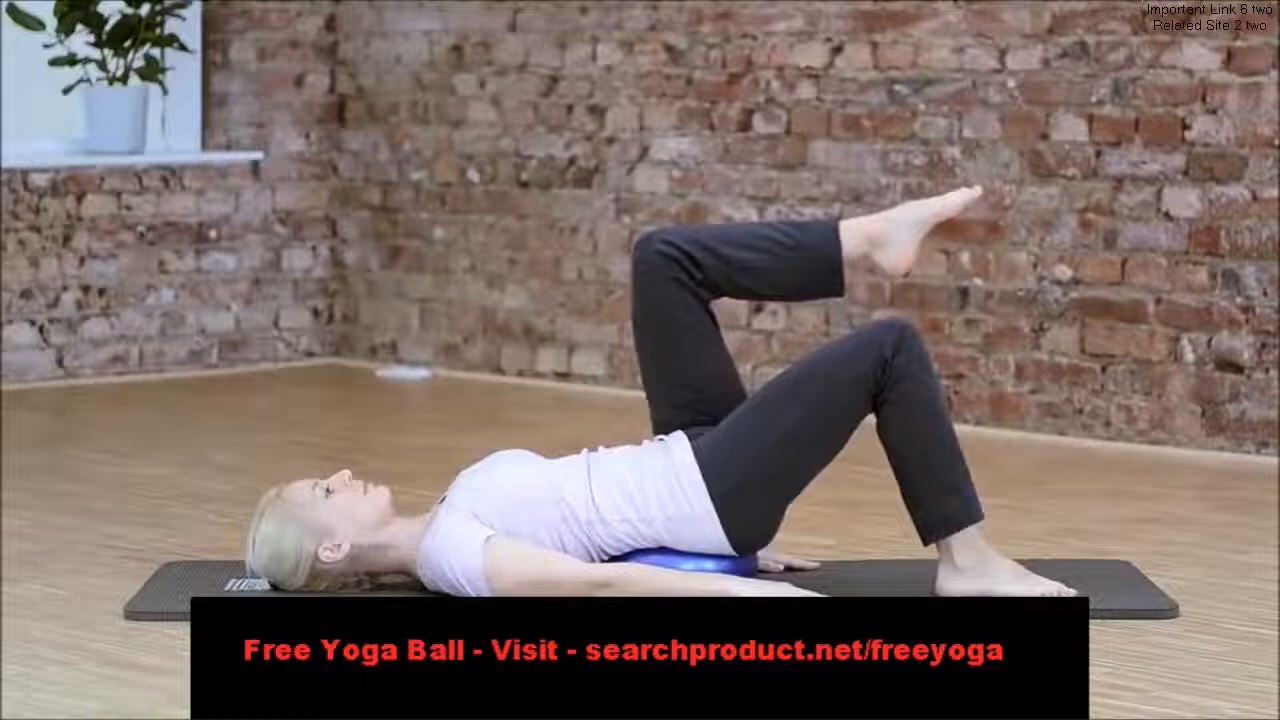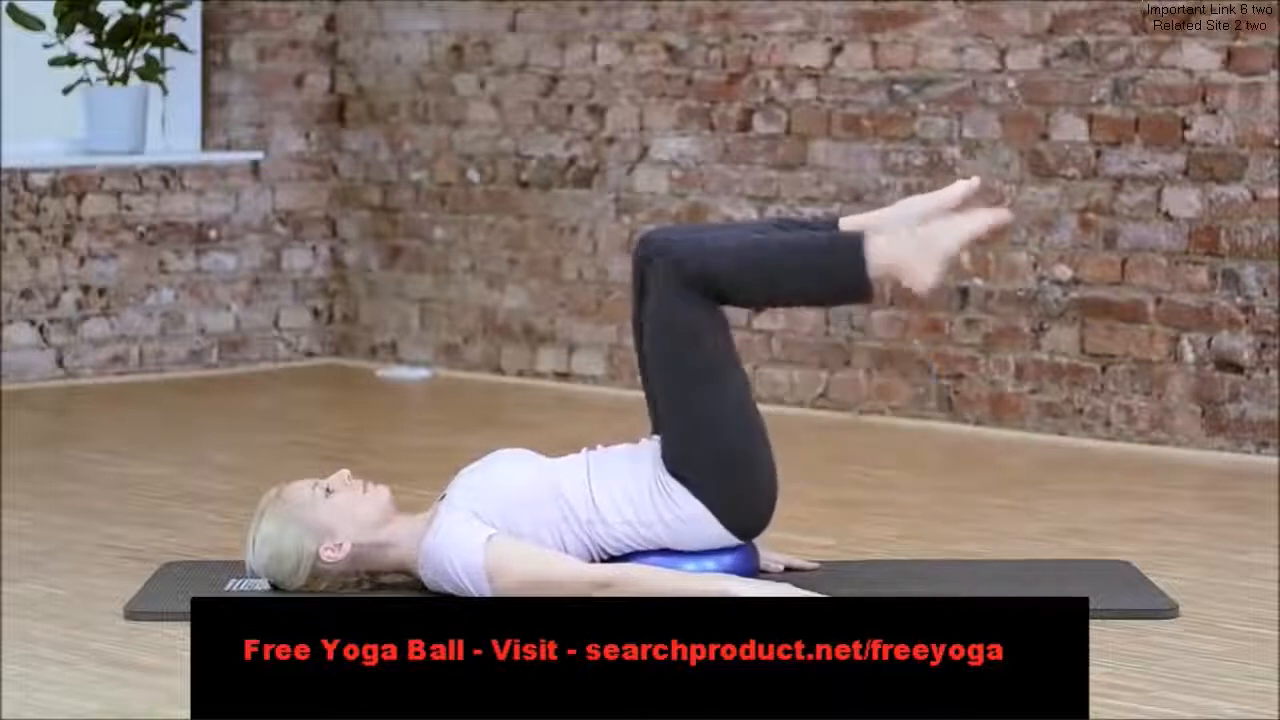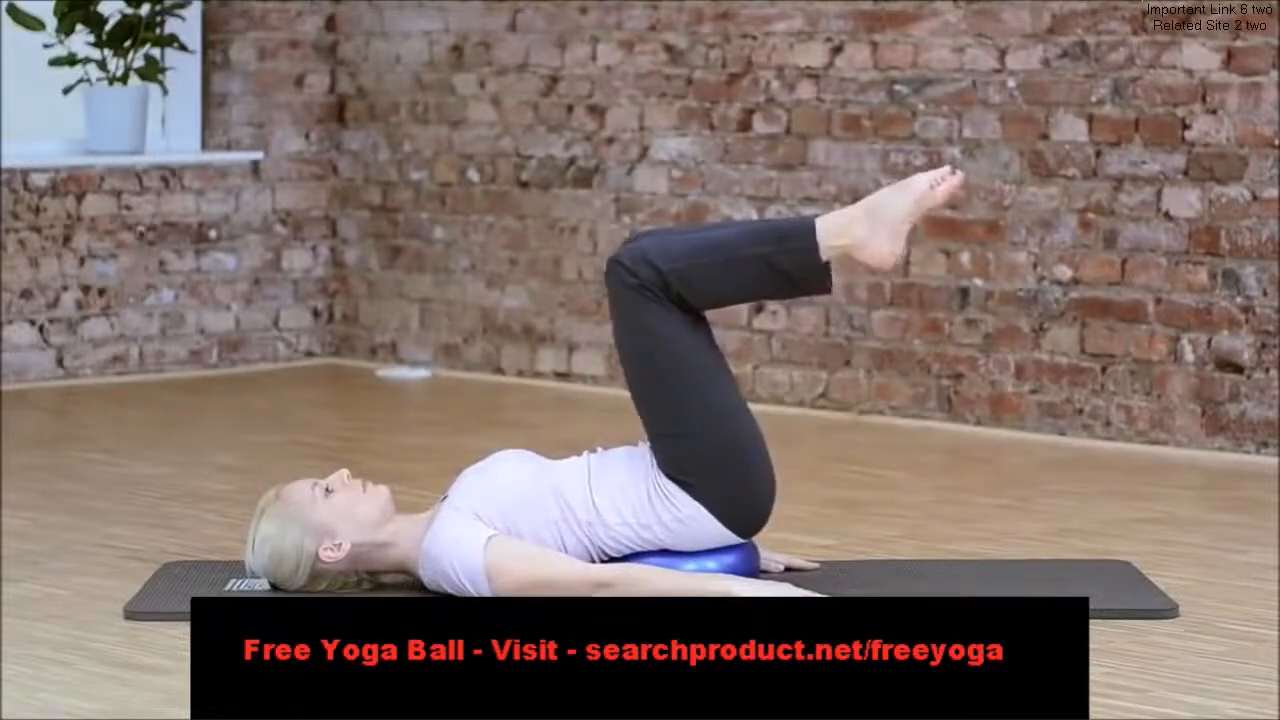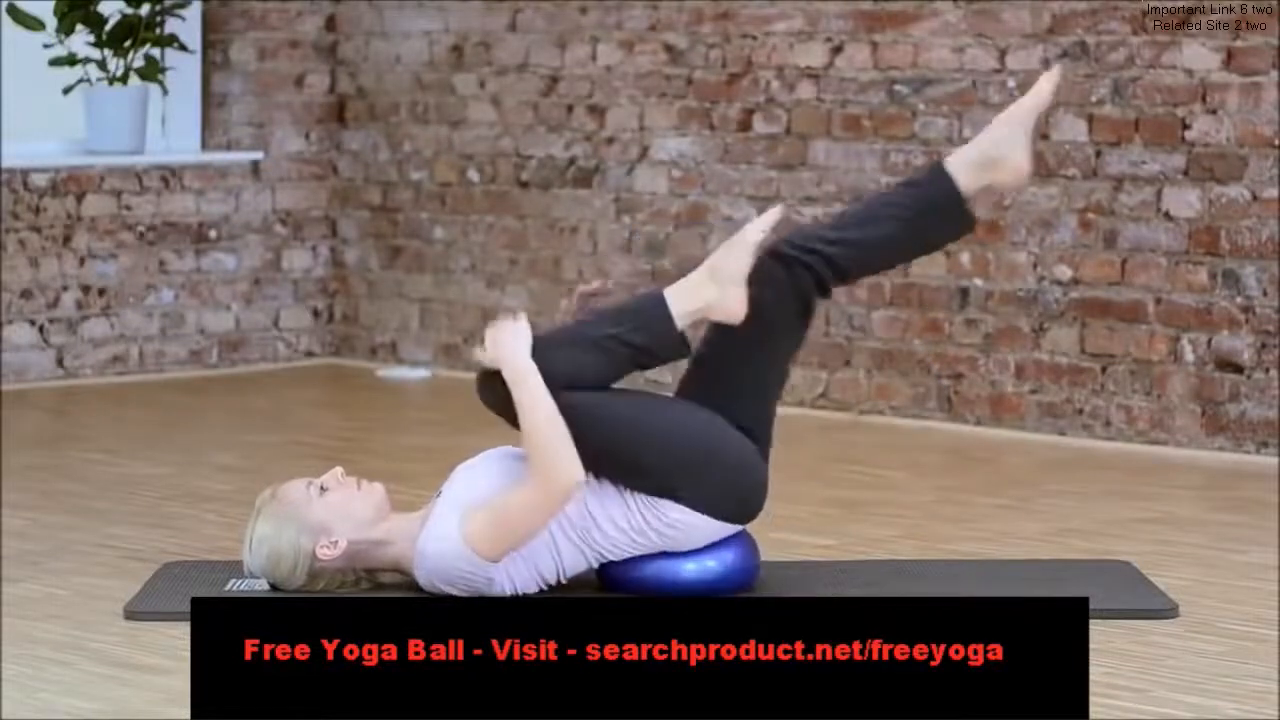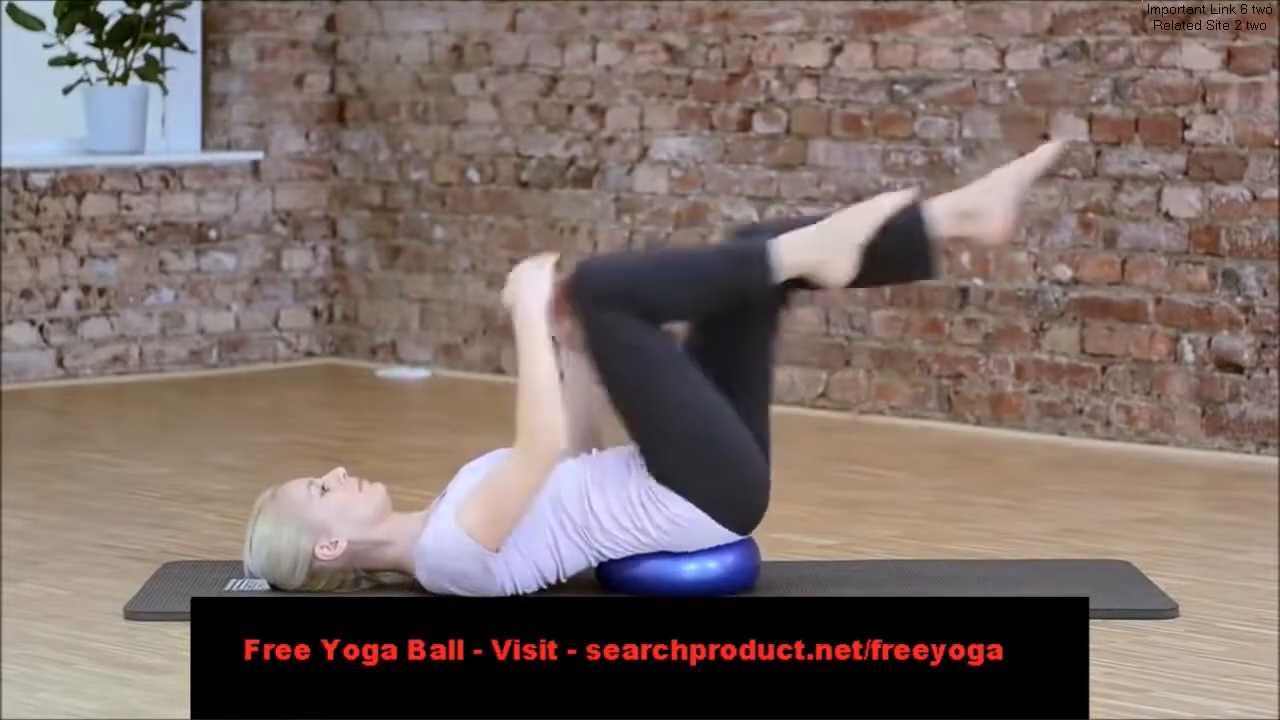
dt=1s
person 1, frame 1
left shoulder: (450, 516)
right shoulder: (448, 555)
right elbow: (599, 581)
right wrist: (749, 592)
left hip: (686, 457)
right hip: (715, 488)
left knee: (663, 256)
right knee: (888, 348)
left ankle: (869, 238)
right ankle: (965, 558)
person 1, frame 2
left shoulder: (451, 516)
right shoulder: (448, 552)
right elbow: (599, 582)
right wrist: (752, 592)
left hip: (682, 487)
right hip: (710, 493)
left knee: (662, 254)
right knee: (681, 266)
left ankle: (873, 233)
right ankle: (892, 258)
person 1, frame 3
left shoulder: (449, 519)
right shoulder: (447, 554)
right elbow: (598, 583)
right wrist: (742, 588)
left hip: (690, 495)
right hip: (710, 493)
left knee: (648, 264)
right knee: (638, 272)
left ankle: (843, 240)
right ankle: (845, 231)
person 1, frame 4
left shoulder: (441, 521)
right shoulder: (449, 554)
right elbow: (563, 481)
right wrist: (519, 361)
left hip: (700, 476)
right hip: (710, 487)
left knee: (795, 261)
right knee: (506, 377)
left ankle: (971, 169)
right ankle: (699, 298)
person 1, frame 5
left shoulder: (443, 523)
right shoulder: (449, 553)
left elbow: (570, 445)
right elbow: (541, 450)
left wrist: (576, 341)
right wrist: (531, 317)
left hip: (697, 482)
right hip: (711, 494)
left knee: (760, 260)
right knee: (598, 284)
left ankle: (954, 216)
right ankle: (809, 242)
